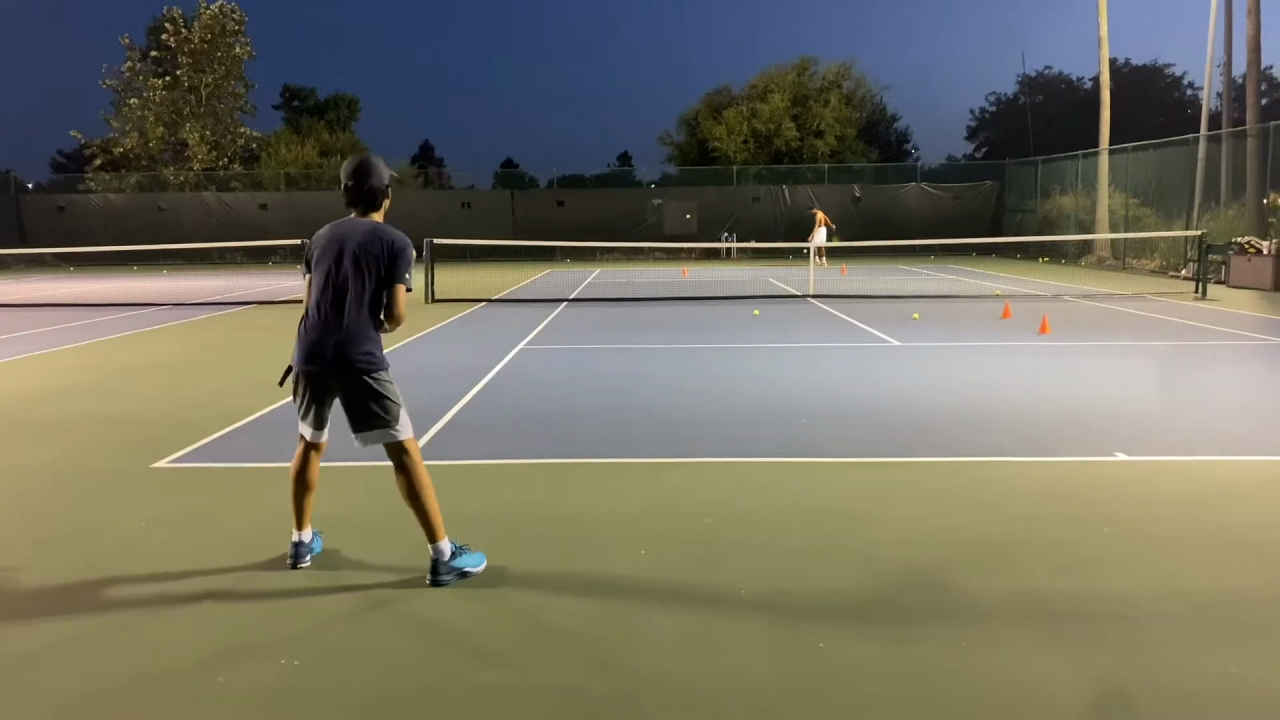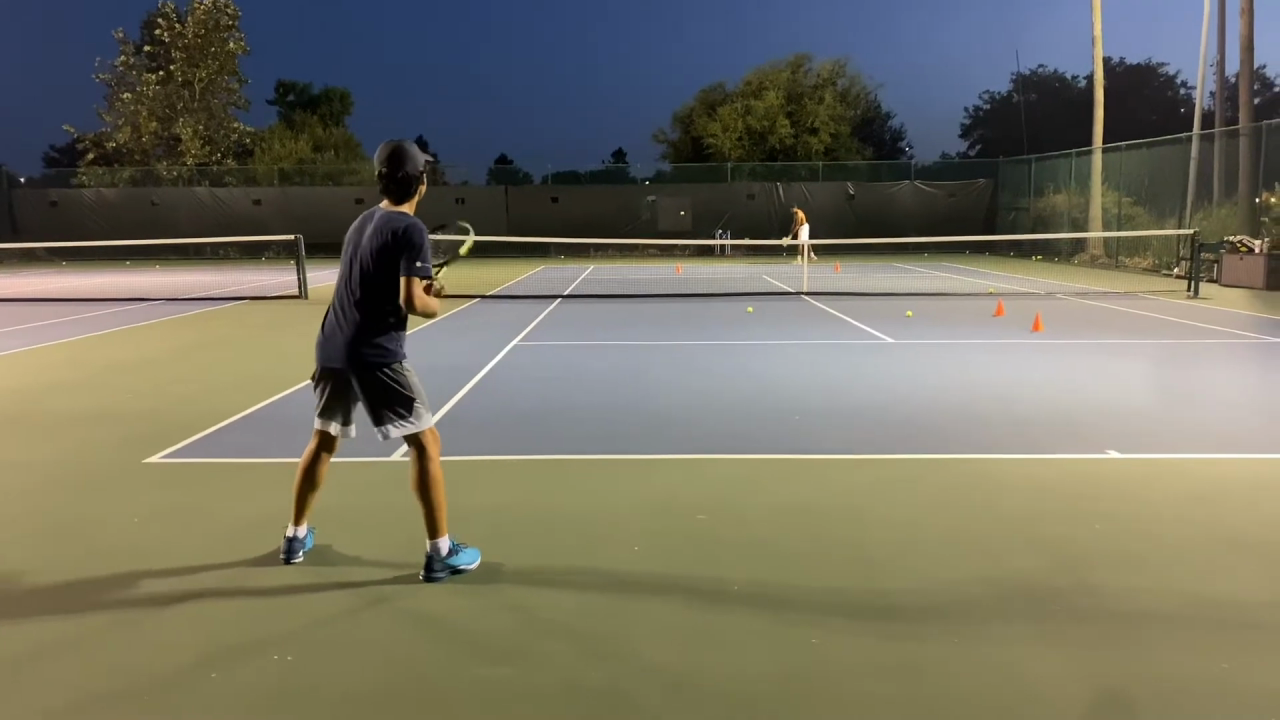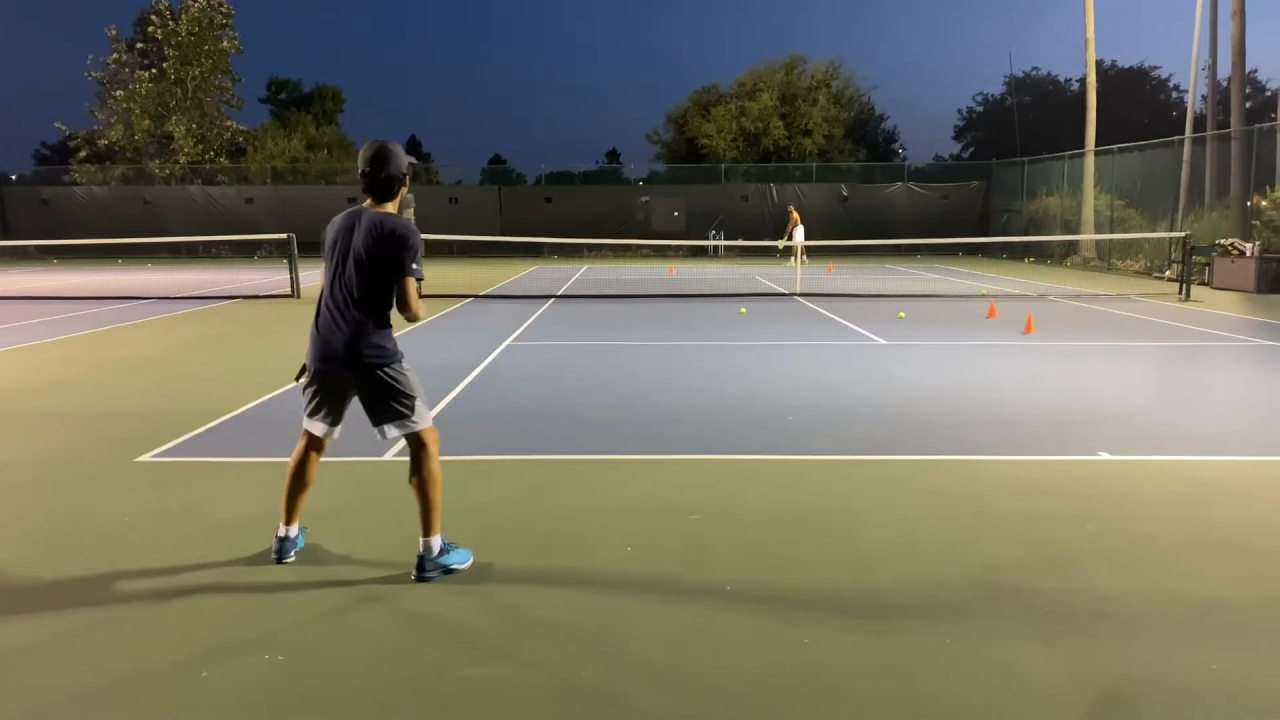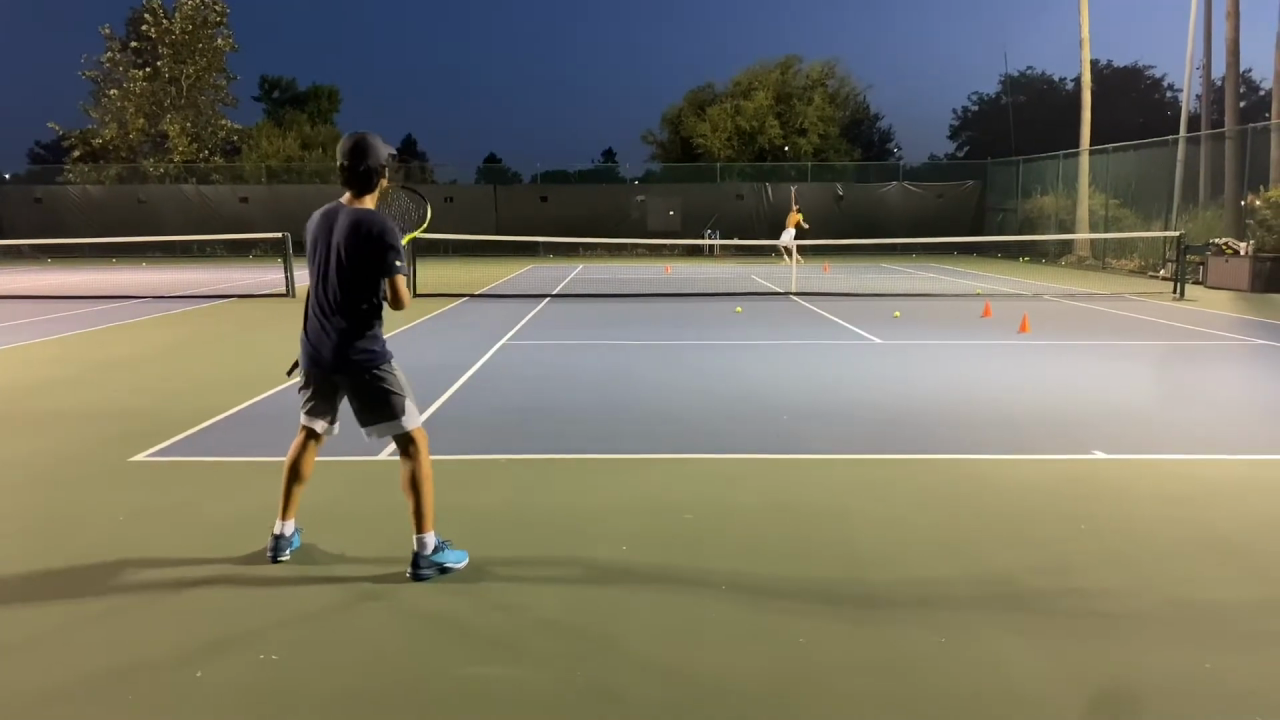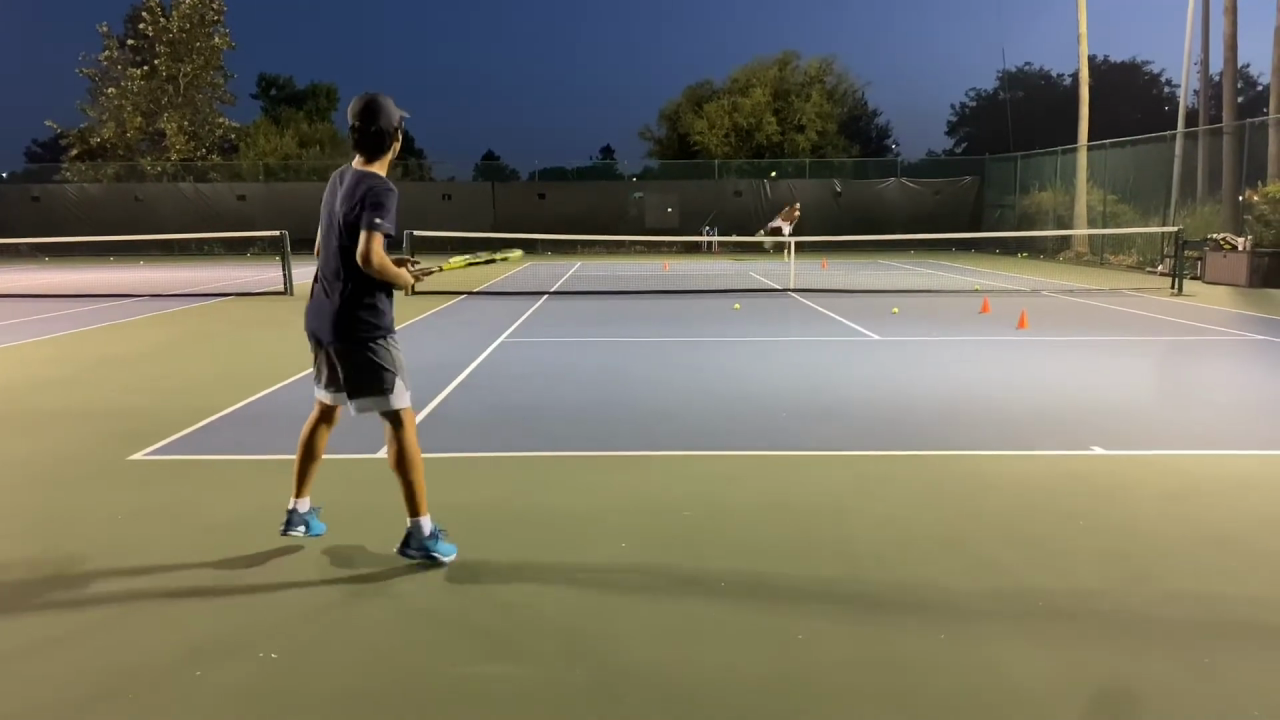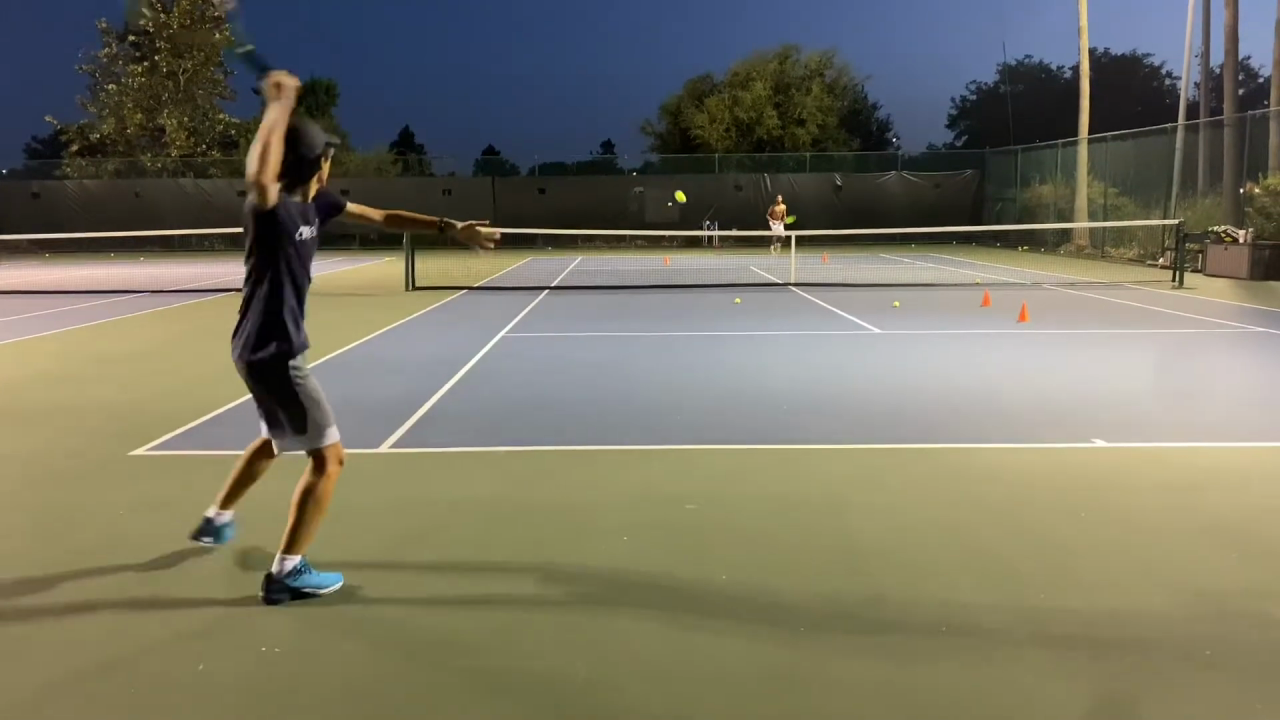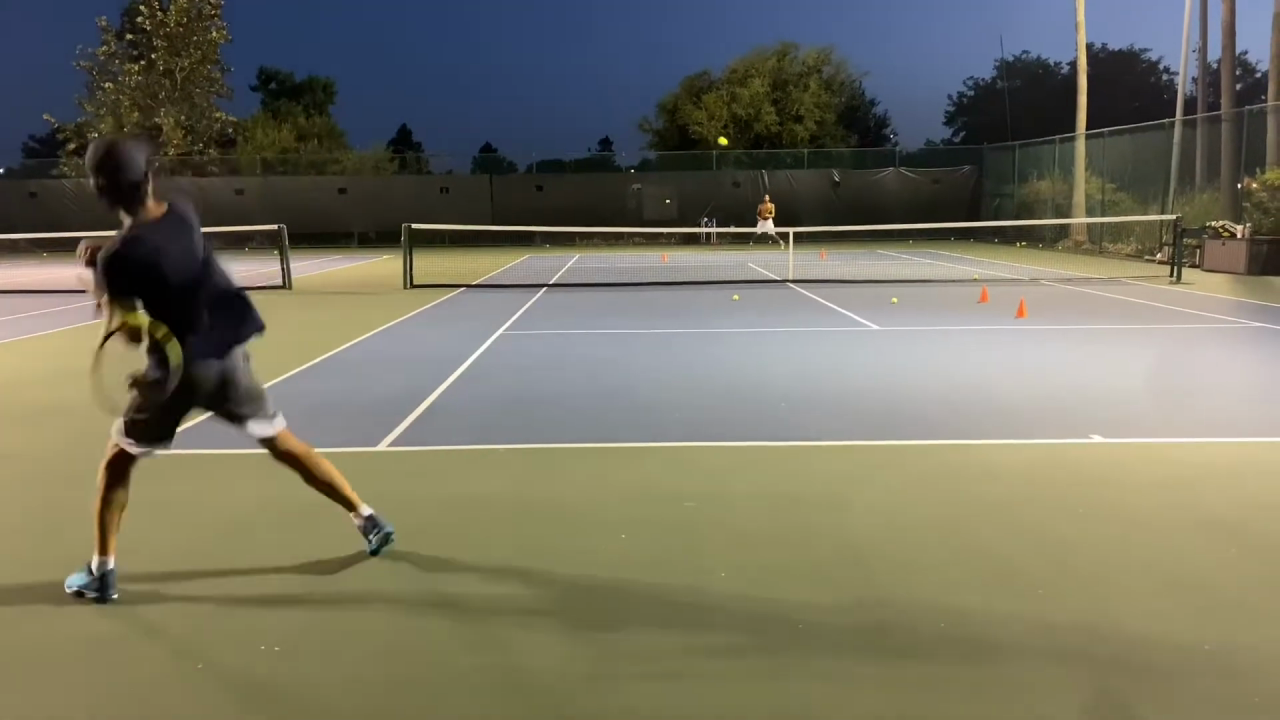
dt=0.7s
person 1, frame 1
left shoulder: (321, 236)
right shoulder: (394, 242)
right elbow: (396, 313)
right wrist: (382, 321)
left hip: (310, 353)
right hip: (358, 358)
left knee: (310, 443)
right knee: (404, 451)
left ankle: (302, 541)
right ankle: (444, 555)
person 1, frame 2
left shoulder: (362, 222)
right shoulder: (410, 229)
right elbow: (411, 302)
left wrist: (419, 287)
right wrist: (433, 303)
left hip: (332, 346)
right hip: (375, 352)
left knee: (323, 439)
right knee: (425, 443)
left ankle: (296, 535)
right ankle: (440, 553)
person 1, frame 3
left shoulder: (337, 224)
right shoulder: (401, 231)
right elbow: (408, 305)
right wrist: (416, 314)
left hip: (324, 349)
right hip: (372, 353)
left knee: (313, 439)
right knee: (425, 441)
left ankle: (287, 536)
right ankle: (432, 552)
person 1, frame 4
left shoulder: (317, 219)
right shoulder: (380, 228)
right elbow: (399, 301)
left hip: (316, 349)
right hip: (362, 352)
left knee: (310, 435)
right knee: (413, 442)
left ankle: (283, 534)
right ankle: (427, 550)
person 1, frame 5
left shoulder: (338, 180)
right shoulder: (379, 190)
right elbow: (368, 258)
right wrist: (401, 277)
left hip: (323, 318)
right hip: (361, 324)
left knee: (326, 409)
right knee: (401, 420)
left ankle: (300, 511)
right ankle: (420, 531)
person 1, frame 6
left shoulder: (314, 205)
right shoulder: (268, 207)
left elbow: (383, 218)
right elbow: (259, 175)
left wrist: (451, 226)
right wrist: (277, 106)
left hip: (267, 347)
right hip: (273, 351)
left knee: (274, 440)
right knee: (329, 458)
left ankle: (216, 520)
right ankle: (287, 570)
person 1, frame 7
left shoulder: (117, 259)
right shoulder: (182, 213)
left elbow: (139, 334)
left hip: (178, 370)
right hip: (228, 355)
left knee: (119, 455)
right knee: (281, 442)
left ankle: (101, 570)
right ankle: (367, 517)
